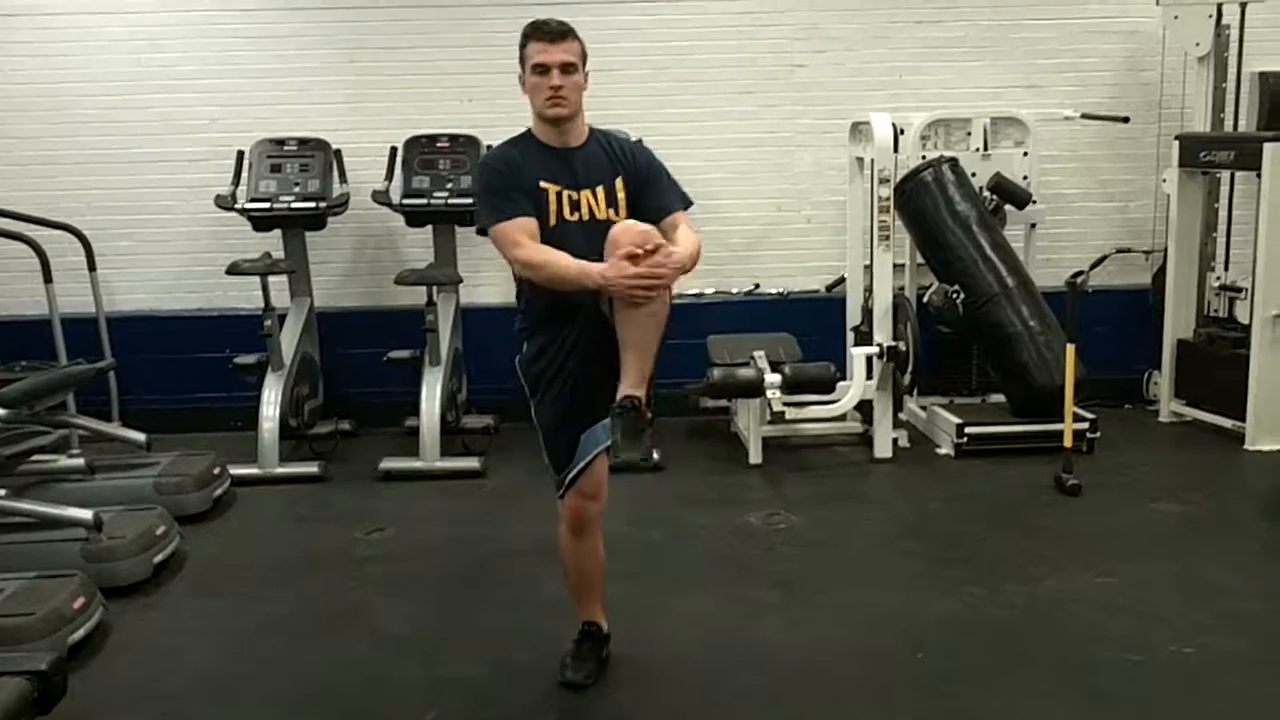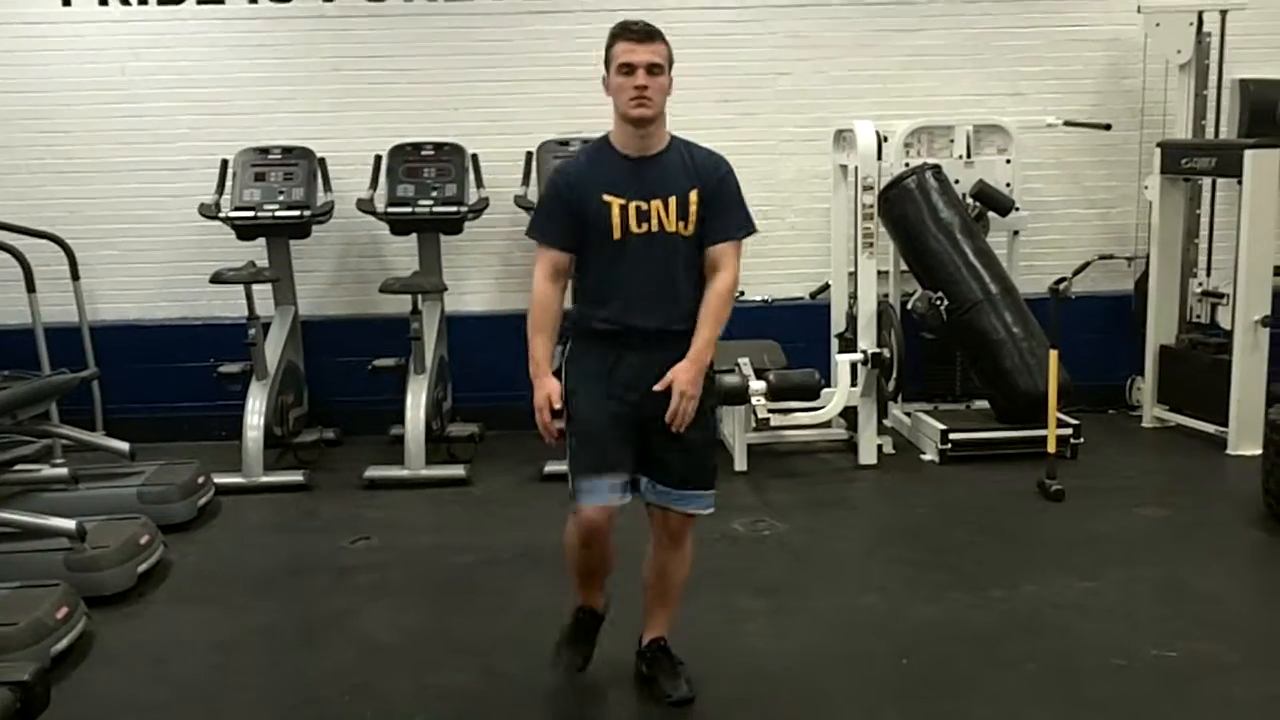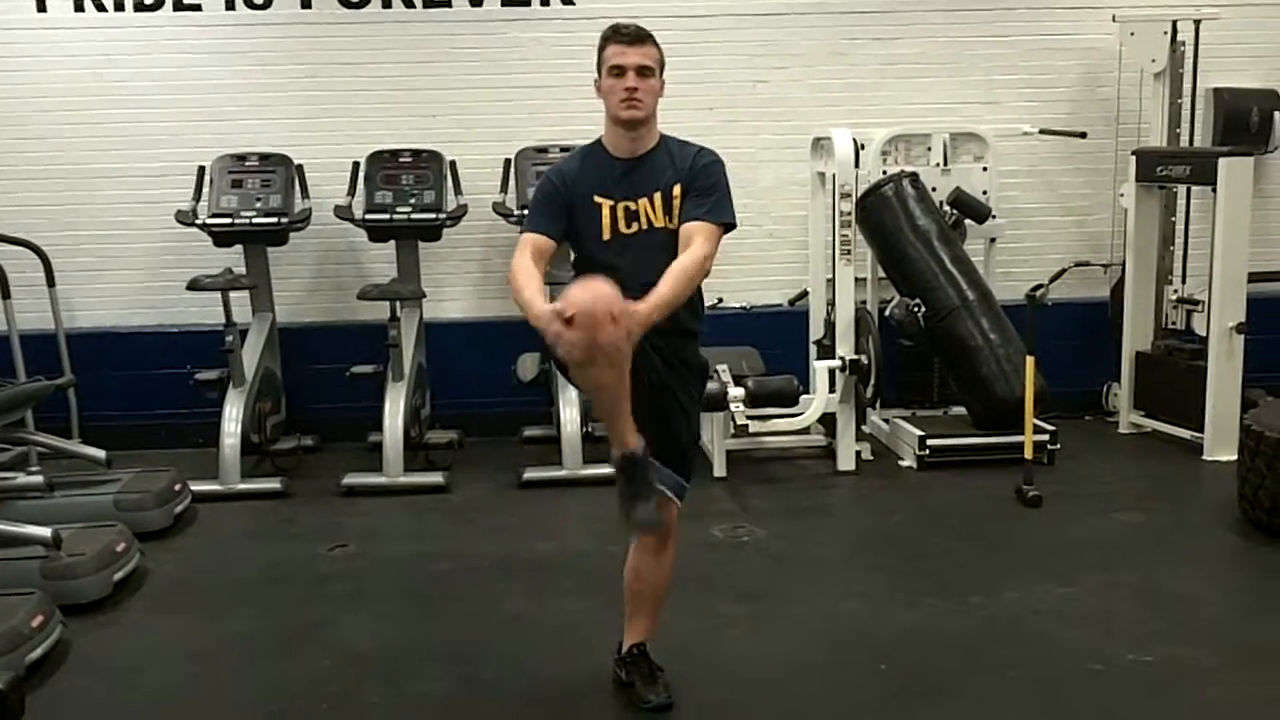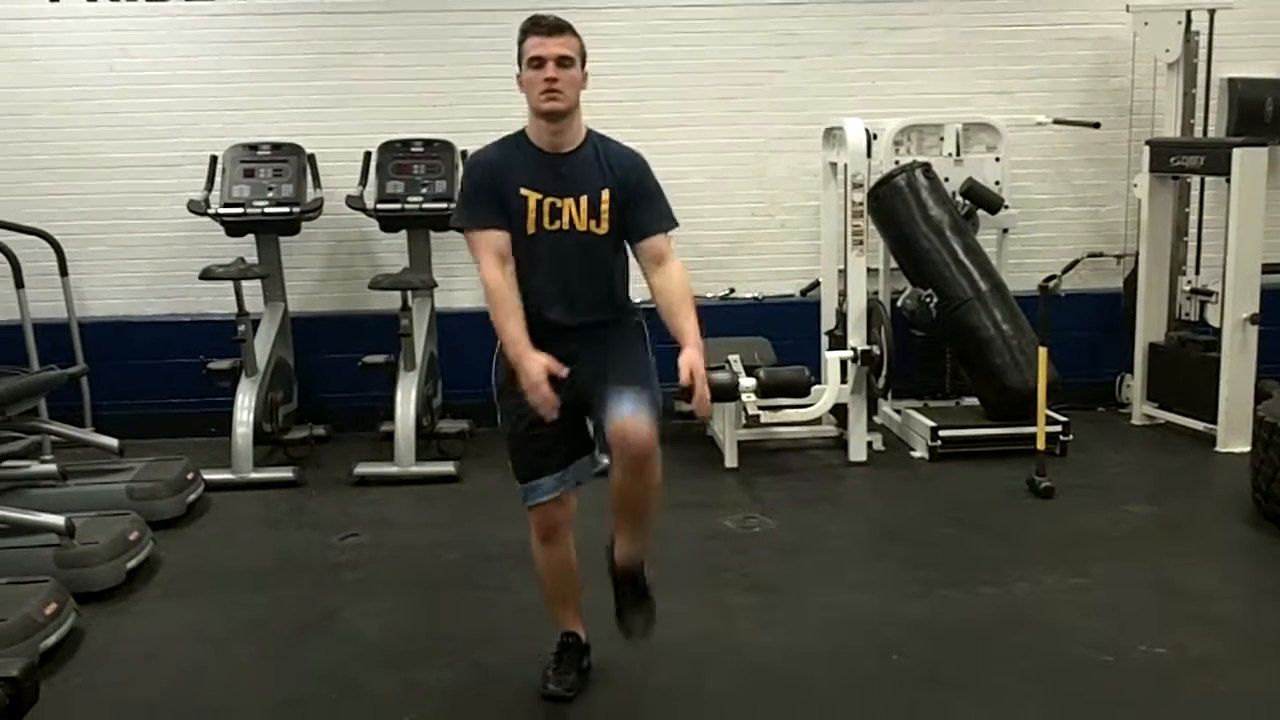
dt=1s
person 1, frame 1
left shoulder: (628, 156)
right shoulder: (504, 167)
left elbow: (685, 232)
right elbow: (525, 254)
left wrist: (674, 258)
right wrist: (603, 276)
left hip: (627, 322)
right hip: (555, 339)
left knee: (635, 237)
right knee: (581, 502)
left ankle: (632, 403)
right ankle: (592, 632)
person 1, frame 2
left shoulder: (708, 172)
right shoulder: (575, 176)
left elbow: (723, 274)
right elbow: (549, 276)
left wrist: (694, 364)
right wrist: (541, 370)
left hip: (680, 366)
right hip: (601, 358)
left knee: (675, 518)
right knee: (593, 517)
left ankle: (655, 646)
right ankle: (586, 609)
person 1, frame 3
left shoulder: (698, 167)
right shoulder: (569, 177)
left elbow: (697, 253)
right elbow: (527, 259)
left wrist: (648, 312)
right wrist: (543, 312)
left hip: (669, 350)
right hip: (602, 338)
left knee: (663, 513)
left ankle: (634, 653)
right ankle: (627, 453)
person 1, frame 4
left shoulder: (623, 166)
right shoulder: (490, 170)
left elbow: (661, 261)
right elbow: (495, 271)
left wrist: (691, 346)
right wrist: (522, 358)
left hip: (609, 343)
right hip: (534, 359)
left knee: (635, 442)
right knee: (548, 514)
left ankle: (629, 561)
right ankle: (571, 640)
